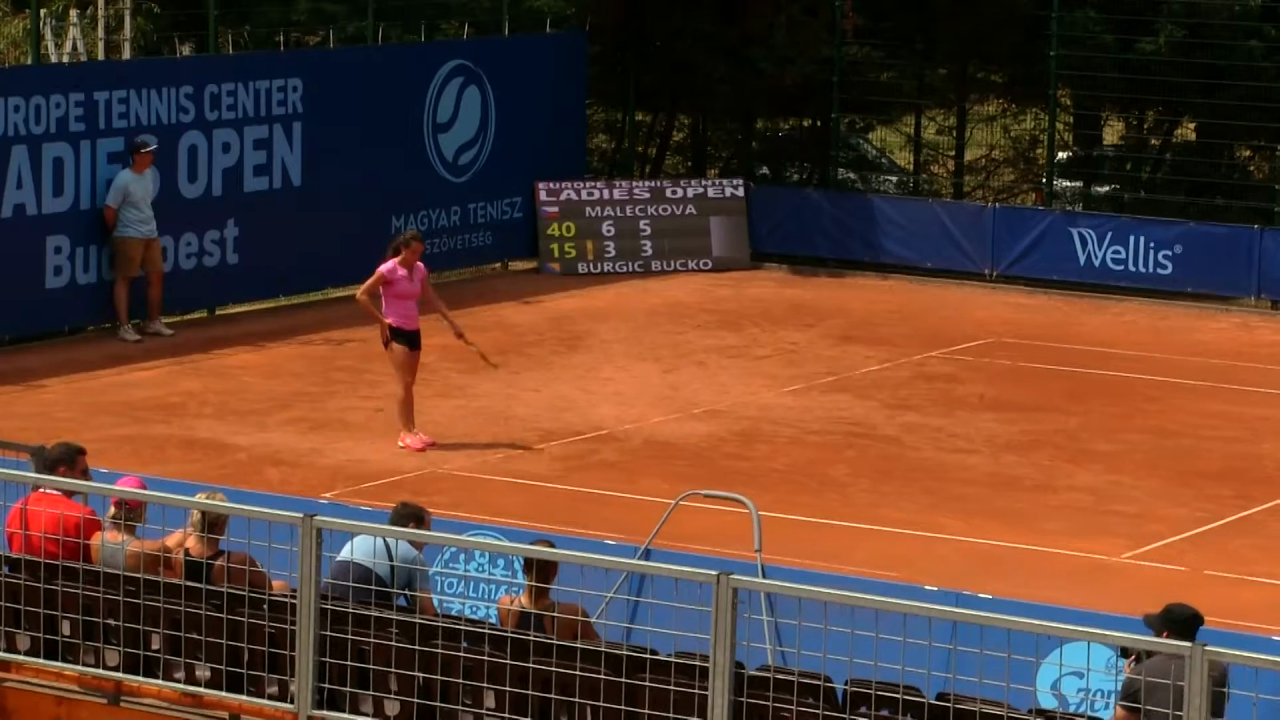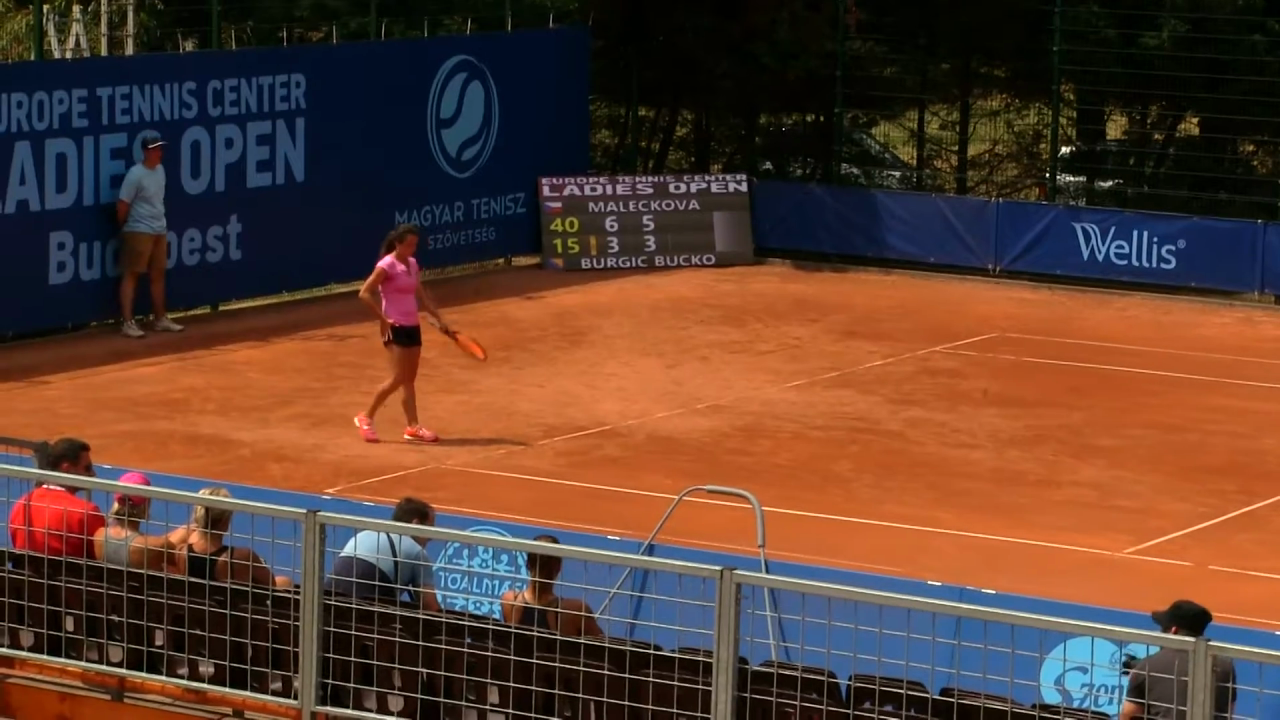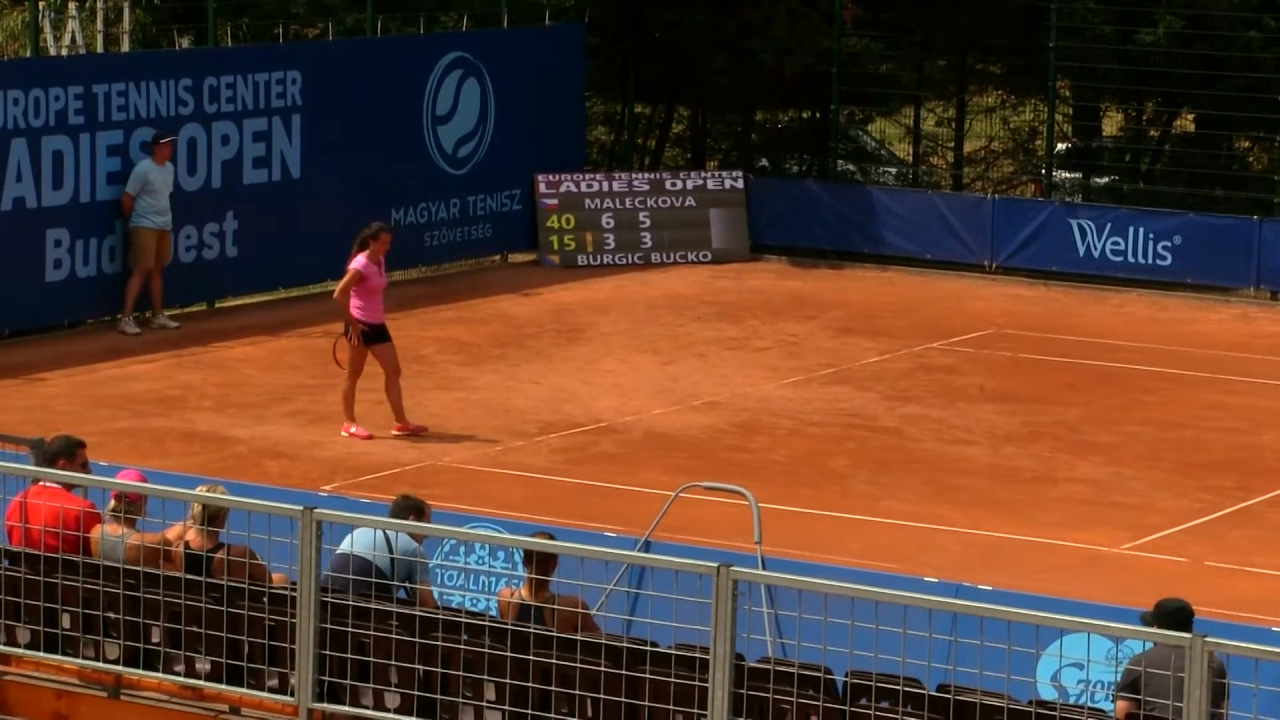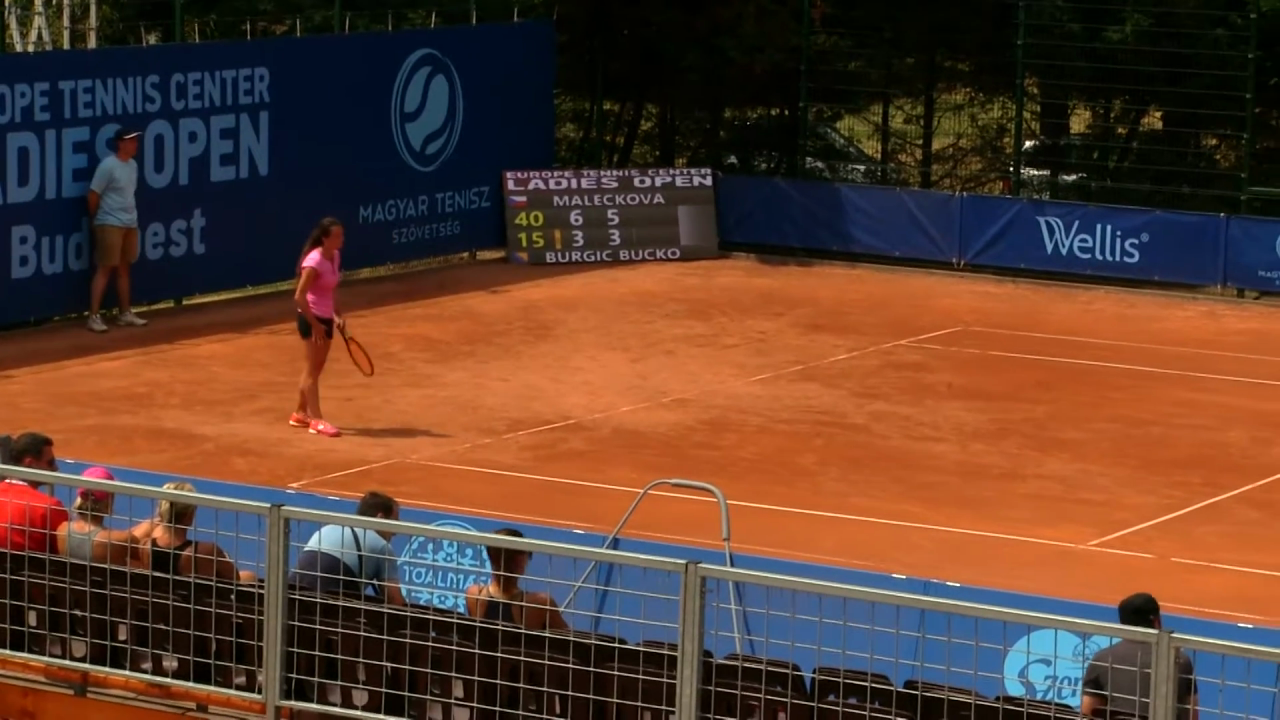
dt=0.4s
person 1, frame 1
left shoulder: (420, 270)
right shoulder: (388, 270)
left elbow: (433, 300)
right elbow: (362, 295)
left wrist: (452, 324)
right wrist: (381, 320)
left hip: (413, 330)
right hip: (395, 331)
left knee: (409, 383)
right knee: (405, 382)
left ankle: (411, 431)
right ankle: (405, 433)
person 1, frame 2
left shoulder: (412, 264)
right shoulder: (386, 265)
left elbow: (421, 296)
right elbow: (364, 293)
left wrist: (439, 318)
right wrist: (383, 319)
left hip: (413, 327)
right hip: (394, 328)
left knee: (409, 379)
right knee: (398, 379)
left ankle: (413, 427)
right ankle: (366, 418)
person 1, frame 3
left shoulder: (380, 261)
right shoulder: (360, 265)
right elbow: (339, 294)
right wrist: (352, 322)
left hip: (378, 324)
right hip: (361, 326)
left knee: (394, 371)
right knee: (354, 375)
left ankle: (402, 422)
right ankle: (349, 424)
person 1, frame 4
left shoulder: (335, 256)
right shoulder: (314, 262)
right elbow: (299, 297)
left wrist: (337, 314)
right wrist: (315, 323)
left hip: (326, 318)
right hip: (311, 319)
left knee: (315, 369)
right knee: (313, 370)
left ankle: (300, 414)
right ankle: (316, 420)
person 2, frame 1
left shoulder: (148, 175)
right shoulder: (123, 180)
right elbow: (109, 211)
right wrist: (117, 232)
left hip: (151, 235)
right hip: (129, 237)
left knee: (156, 277)
right knee: (123, 279)
left ankle: (153, 322)
right ankle: (124, 327)
person 2, frame 2
left shoulder: (160, 170)
right shoulder: (135, 174)
right elbow: (122, 205)
left wrist: (158, 223)
right wrist: (126, 227)
left hip: (159, 231)
right hip: (139, 232)
left knee: (158, 275)
right knee: (131, 275)
left ankle: (161, 319)
right ankle: (128, 322)
person 2, frame 3
left shoulder: (169, 168)
right shoulder: (143, 169)
right elbow: (127, 199)
left wrist: (163, 219)
right wrist: (132, 221)
left hip: (164, 227)
right hip: (144, 227)
left knee: (157, 271)
right knee: (141, 271)
left ankle: (158, 316)
right ankle: (126, 318)
person 2, frame 4
left shoulder: (133, 165)
right shoulder: (108, 165)
right elbow: (93, 196)
left wrist: (128, 217)
right wrist: (96, 219)
left hip: (130, 224)
right hip: (110, 225)
left knee: (123, 269)
right knee: (105, 269)
left ankle: (125, 313)
right ankle: (94, 316)
